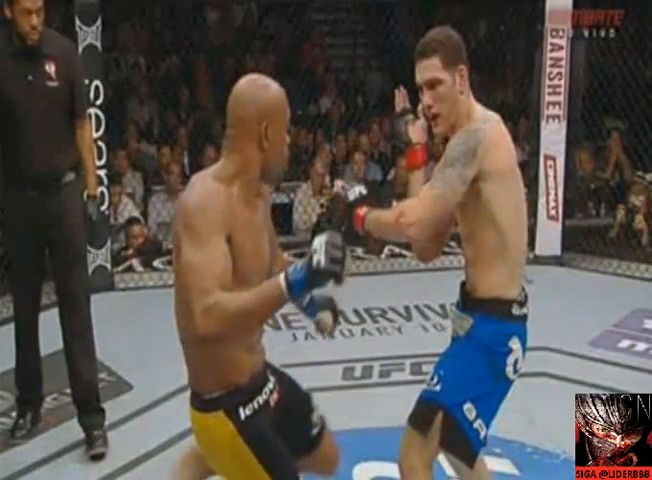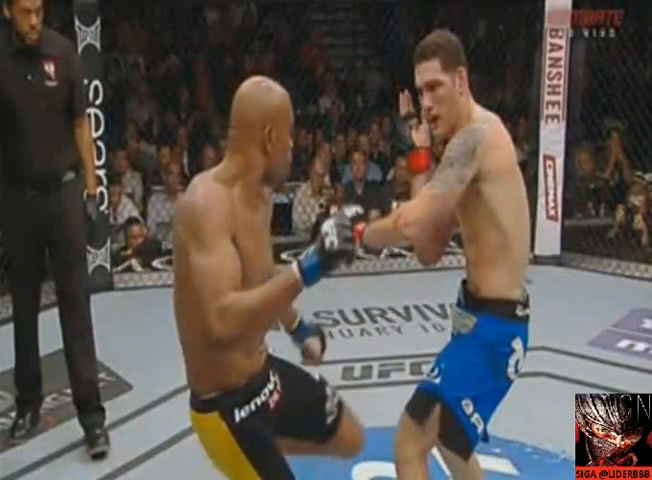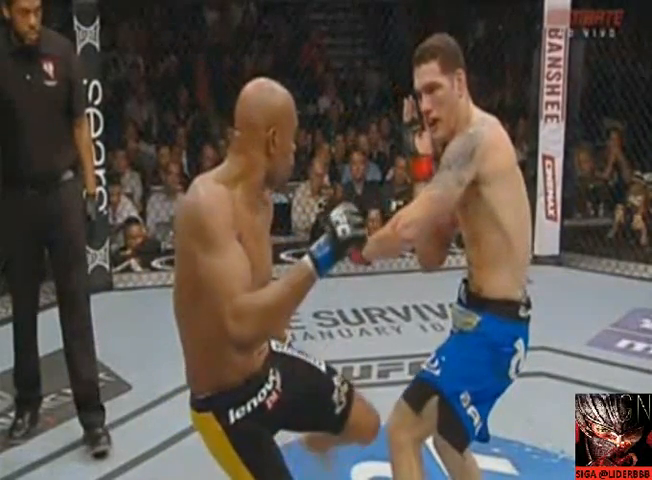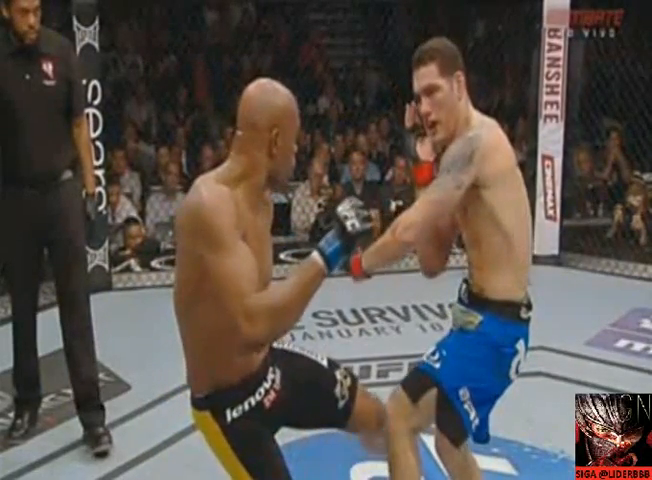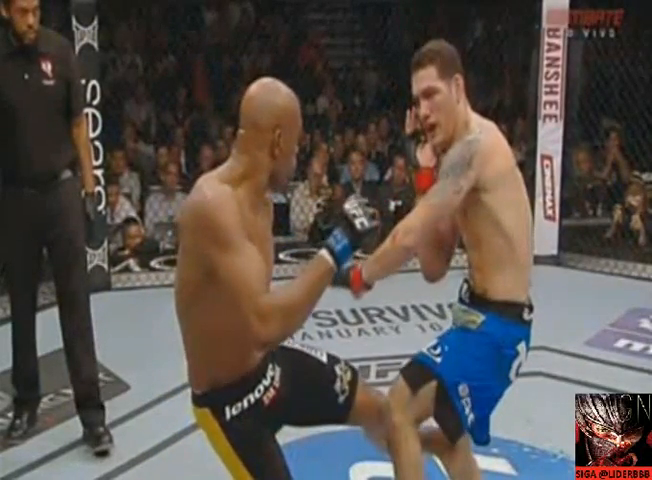
dt=0.4s
person 1, frame 1
left shoulder: (64, 52)
left elbow: (81, 125)
left wrist: (92, 189)
left hip: (64, 191)
left knee: (75, 304)
left ankle: (91, 414)
person 1, frame 2
left shoulder: (63, 51)
left elbow: (80, 124)
left wrist: (91, 188)
left hip: (63, 190)
left knee: (75, 302)
left ankle: (91, 412)
person 1, frame 3
left shoulder: (62, 51)
left elbow: (79, 123)
left wrist: (90, 187)
left hip: (62, 190)
left knee: (75, 301)
left ankle: (91, 412)
person 1, frame 4
left shoulder: (60, 50)
left elbow: (78, 123)
left wrist: (90, 186)
left hip: (62, 190)
left knee: (75, 301)
left ankle: (91, 411)
person 1, frame 5
left shoulder: (59, 50)
left elbow: (77, 123)
left wrist: (89, 186)
left hip: (61, 189)
left knee: (75, 302)
left ankle: (91, 410)
person 2, frame 1
left shoulder: (477, 135)
right shoulder: (465, 146)
left elbow: (412, 222)
right elbow: (427, 248)
left wrist: (361, 213)
right wrist: (416, 154)
left hip: (490, 326)
right hip: (485, 317)
person 2, frame 2
left shoulder: (476, 136)
right shoulder: (467, 146)
left elbow: (409, 224)
right elbow: (429, 252)
left wrist: (360, 231)
right wrist: (420, 159)
left hip: (492, 326)
right hip: (485, 316)
right knee: (448, 440)
person 2, frame 3
left shoulder: (476, 138)
right shoulder: (464, 150)
left elbow: (408, 228)
right elbow: (431, 256)
left wrist: (363, 249)
left hip: (493, 325)
right hip: (486, 317)
left knee: (403, 431)
right knee: (448, 439)
person 2, frame 4
left shoulder: (475, 141)
right shoulder: (462, 154)
left elbow: (408, 230)
right elbow: (432, 263)
left wrist: (359, 263)
left hip: (493, 325)
right hip: (487, 317)
left knee: (398, 419)
right knee: (451, 443)
person 2, frame 5
left shoulder: (475, 144)
right shoulder: (460, 157)
left elbow: (409, 236)
right elbow: (433, 268)
left wrist: (360, 275)
left hip: (495, 324)
right hip: (488, 317)
left knee: (398, 410)
right knee: (452, 444)
person 3, frame 1
left shoulder: (258, 193)
right shoulder: (205, 201)
right elbow: (207, 319)
left wrist: (310, 300)
right wrist: (294, 282)
left hip: (261, 378)
right hip: (225, 404)
person 3, frame 2
left shoulder: (260, 195)
right shoulder: (205, 203)
right elbow: (224, 321)
left wrist: (297, 326)
right wrist: (309, 267)
left hip: (265, 373)
right hip: (225, 403)
left knee: (348, 438)
left ankle: (267, 447)
person 3, frame 3
left shoulder: (260, 197)
right shoulder: (208, 204)
right elbow: (242, 323)
right wrist: (320, 256)
left hip: (268, 365)
right hip: (227, 400)
left knee: (364, 424)
left ankle: (317, 440)
person 3, frame 4
left shoulder: (259, 198)
right shoulder: (209, 205)
right elbow: (253, 324)
right wrist: (329, 252)
left hip: (269, 364)
right hip: (228, 398)
left knee: (372, 415)
person 3, frame 5
left shoulder: (259, 198)
right shoulder: (213, 204)
right elbow: (265, 324)
right wrist: (336, 251)
left hip: (269, 363)
right hip: (228, 397)
left knee: (375, 408)
